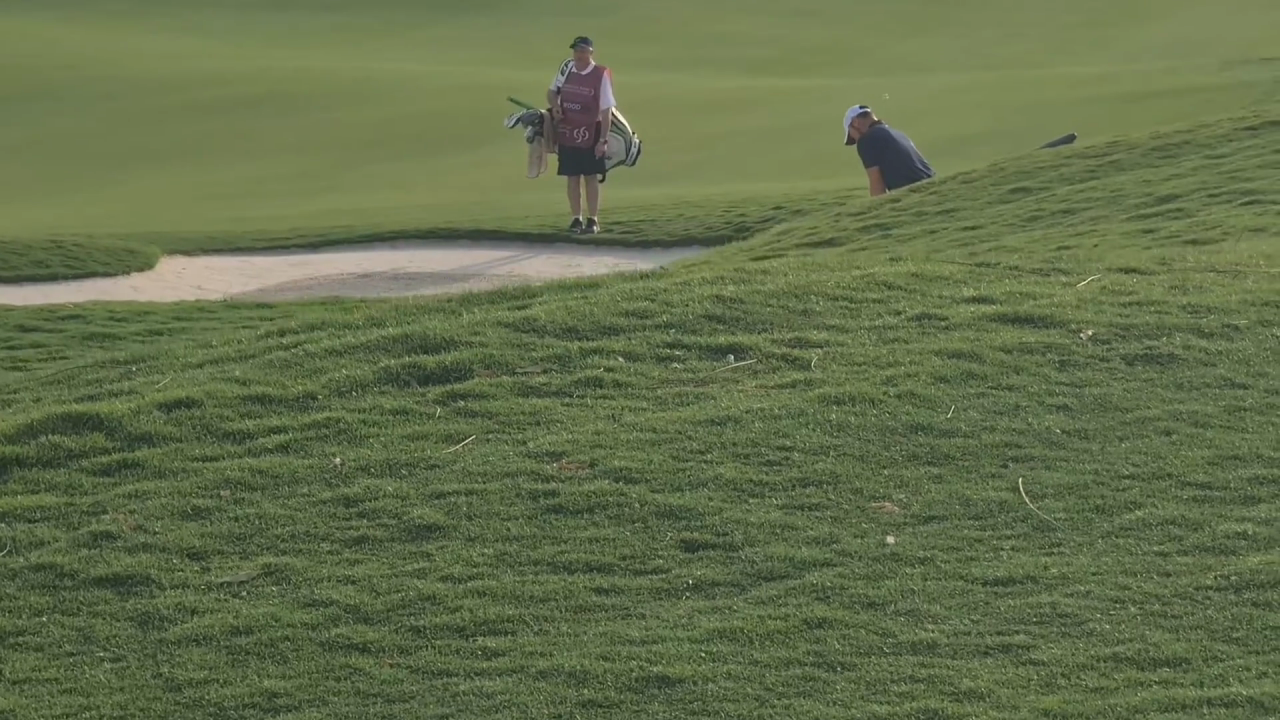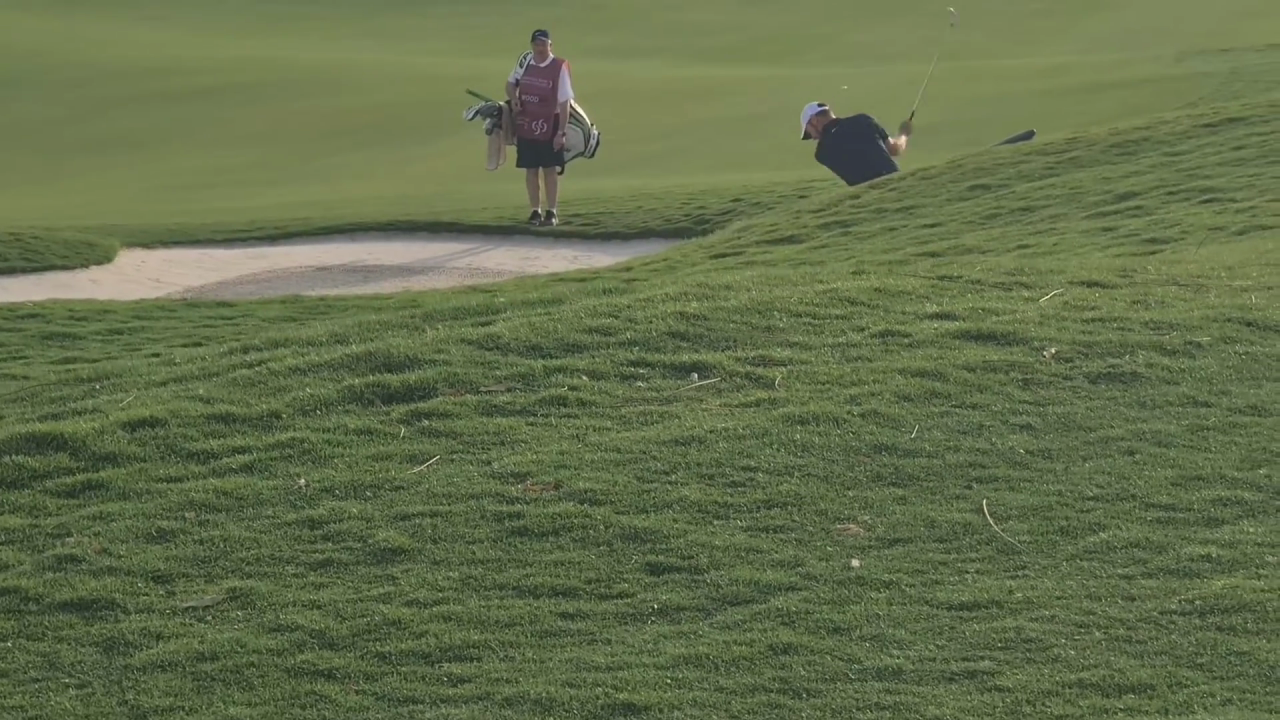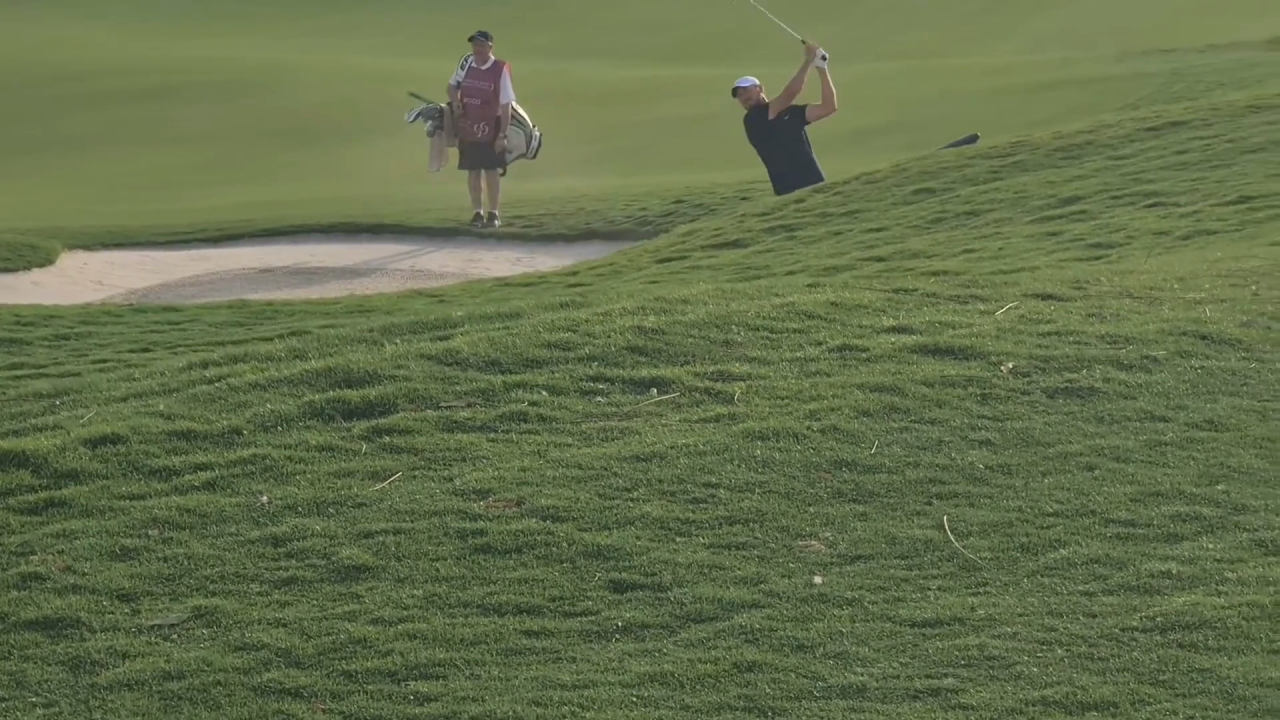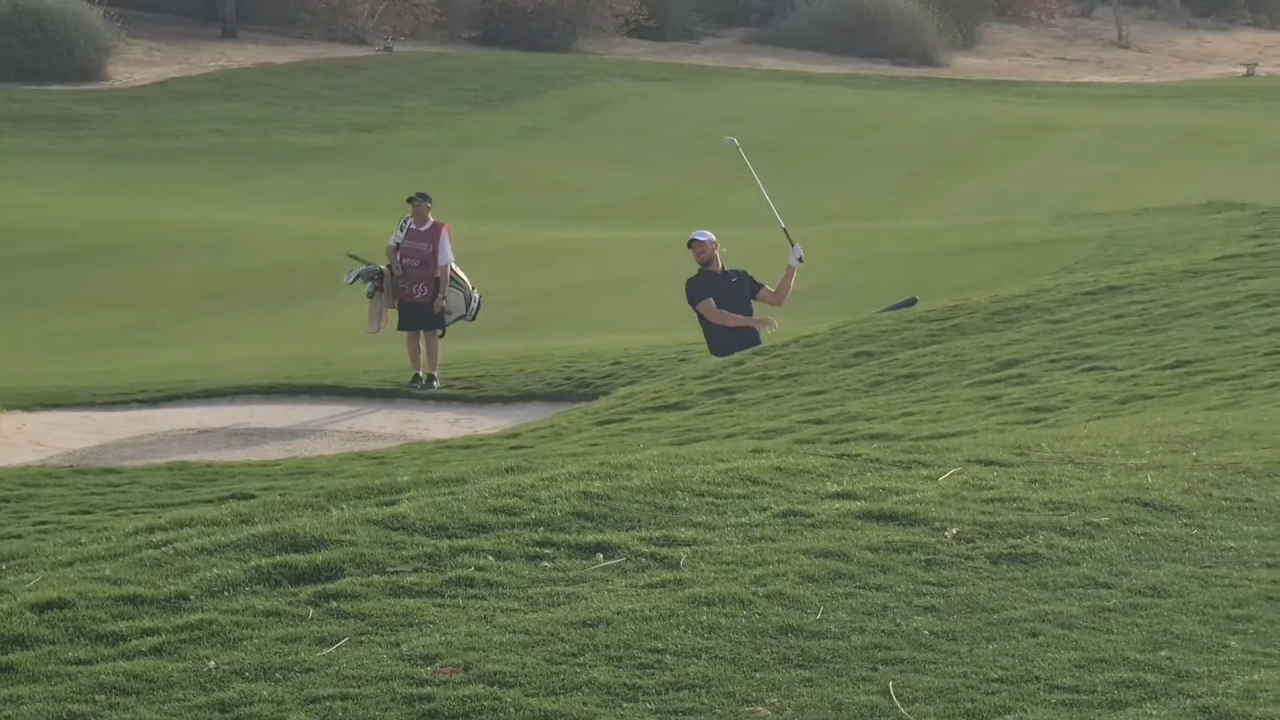
dt=1s
person 1, frame 1
left shoulder: (601, 74)
right shoulder: (566, 68)
left elbow: (606, 110)
right elbow: (552, 91)
left wrist: (603, 140)
right wrist: (554, 105)
left hip: (590, 134)
right hip: (566, 132)
left knee: (591, 177)
right knee: (572, 177)
left ankle: (593, 220)
right ankle: (576, 218)
person 1, frame 2
left shoulder: (559, 66)
right shoulder: (525, 60)
left elbow: (564, 102)
right elbow: (511, 83)
left wrist: (561, 132)
right wrist: (513, 97)
left hip: (548, 125)
right hip: (525, 124)
left knee: (549, 169)
right knee: (531, 170)
left ankle: (552, 212)
right ankle: (535, 211)
person 1, frame 3
left shoulder: (501, 69)
right shoulder: (466, 62)
left elbow: (506, 104)
right elbow: (452, 85)
left wrist: (502, 134)
right wrist: (455, 101)
left hip: (490, 127)
right hip: (467, 127)
left knee: (491, 172)
right knee: (473, 171)
left ankle: (494, 214)
right ankle: (478, 212)
person 1, frame 4
left shoulder: (439, 231)
right shoulder: (405, 224)
left elbow: (444, 265)
right elbow: (391, 246)
left wrist: (441, 295)
right wrist: (394, 263)
left hip: (428, 289)
right hip: (406, 288)
left knee: (430, 333)
right knee: (411, 332)
left ankle: (432, 375)
right ankle: (416, 374)
